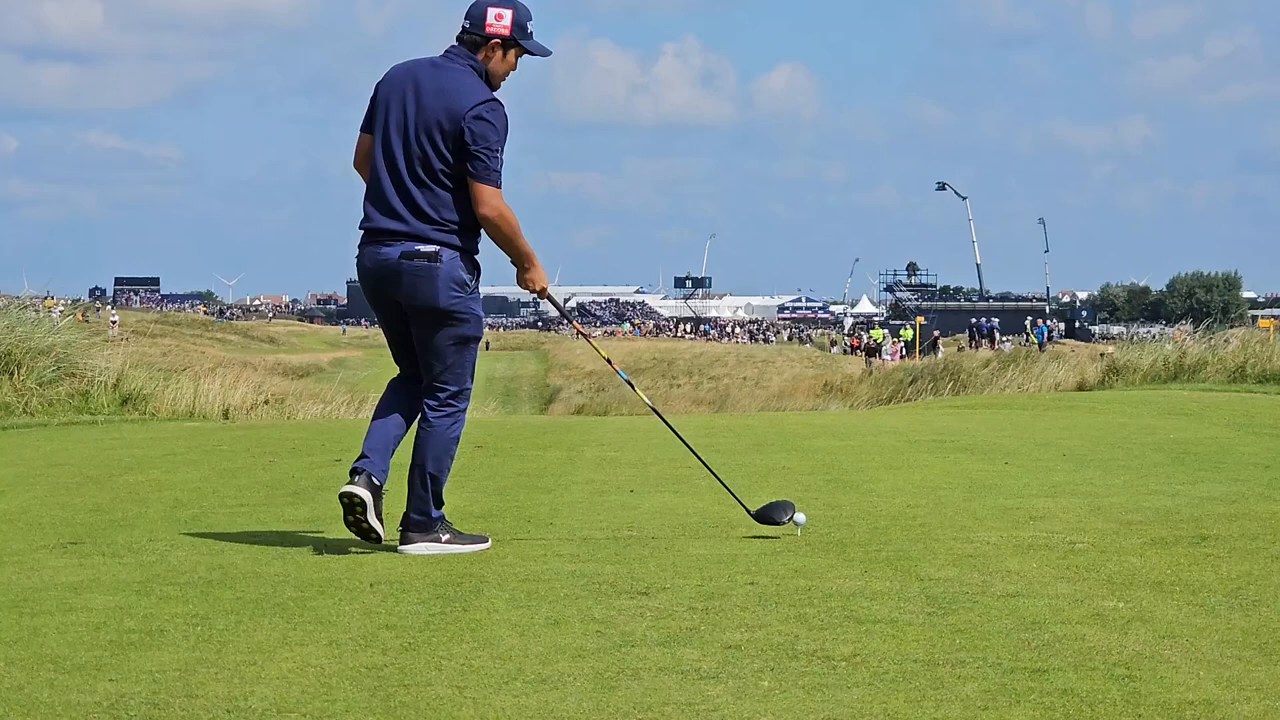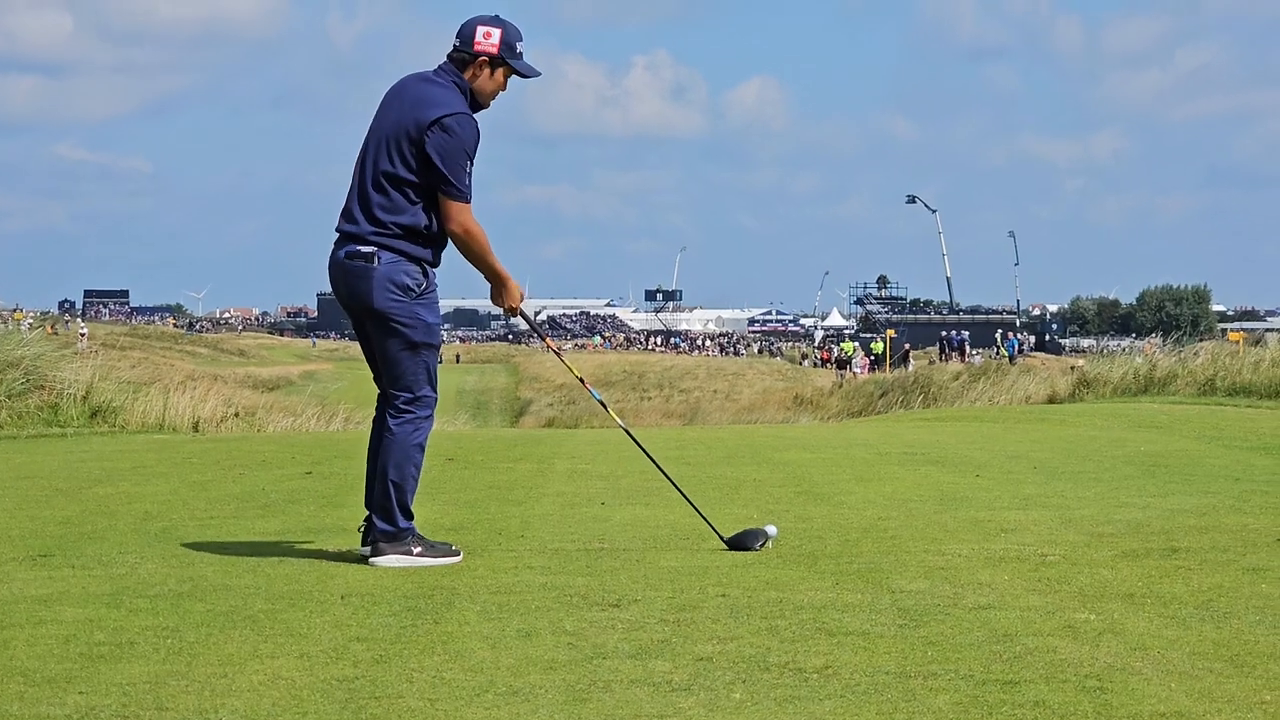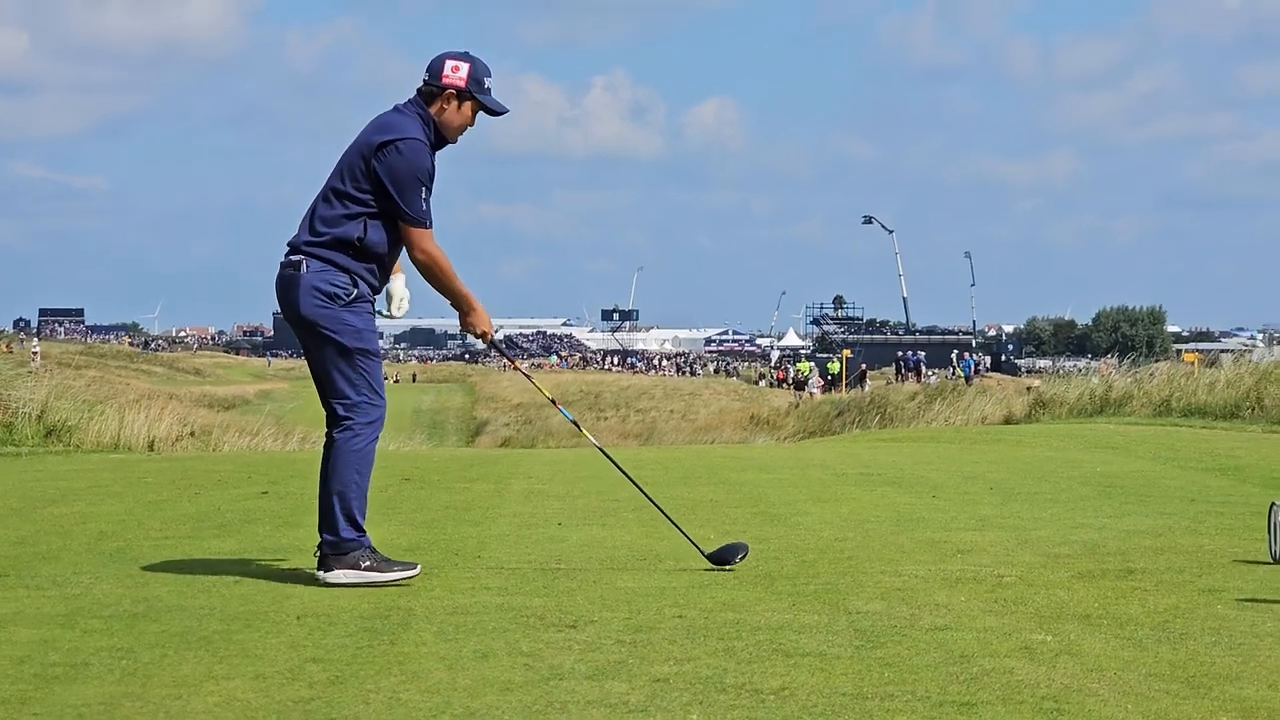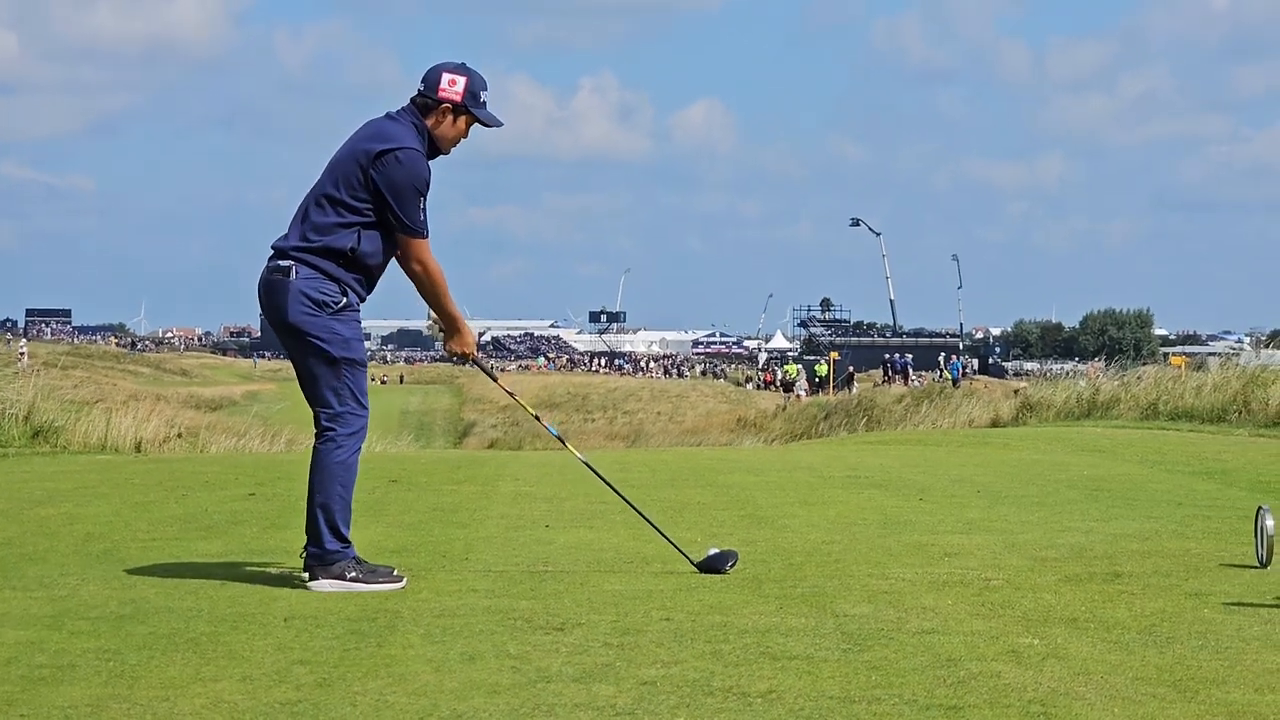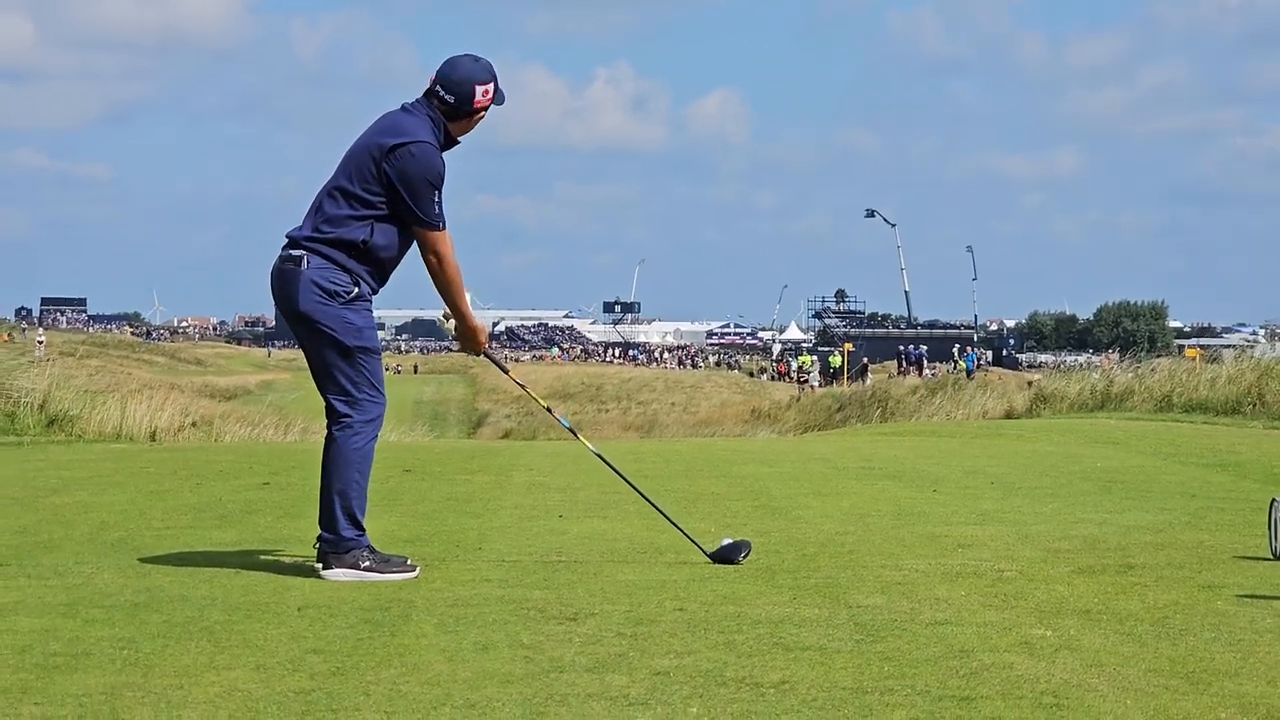
dt=0.5s
person 1, frame 1
left shoulder: (397, 77)
right shoulder: (482, 107)
left elbow: (364, 160)
right elbow: (488, 207)
right wrist: (528, 263)
left hip: (376, 255)
right hip: (438, 265)
left knee: (413, 378)
right knee: (447, 394)
left ankle: (367, 475)
right ankle: (423, 525)
person 1, frame 2
left shoulder: (407, 88)
right shoulder: (453, 121)
left elbow: (369, 168)
right elbow: (459, 224)
right wrist: (502, 282)
left hip: (353, 260)
right hip: (396, 270)
left knee: (395, 397)
right knee: (413, 402)
left ankle: (380, 527)
right ankle: (393, 537)
person 1, frame 3
left shoulder: (397, 129)
right shoulder: (406, 146)
right elbow: (422, 249)
left wrist: (392, 278)
right wrist: (469, 307)
left hip: (314, 282)
right hip: (331, 285)
left knee: (350, 414)
right knee: (362, 411)
left ankle: (337, 548)
right ankle: (346, 550)
person 1, frame 4
left shoulder: (387, 133)
right shoulder: (403, 155)
left elbow: (401, 247)
right elbow: (419, 258)
left wrist: (440, 310)
right wrist: (456, 326)
left hip: (294, 285)
right hip: (318, 290)
left knee: (338, 420)
right knee: (345, 420)
left ankle: (324, 550)
right ankle: (331, 561)
person 1, frame 5
left shoulder: (407, 125)
right shoulder: (417, 149)
left elbow: (436, 229)
right elbow: (436, 252)
left wrist: (463, 303)
right wrist: (468, 323)
left hip: (309, 277)
right hip: (330, 282)
left knee: (350, 410)
right knee: (361, 409)
left ankle: (338, 540)
right ankle: (345, 549)
